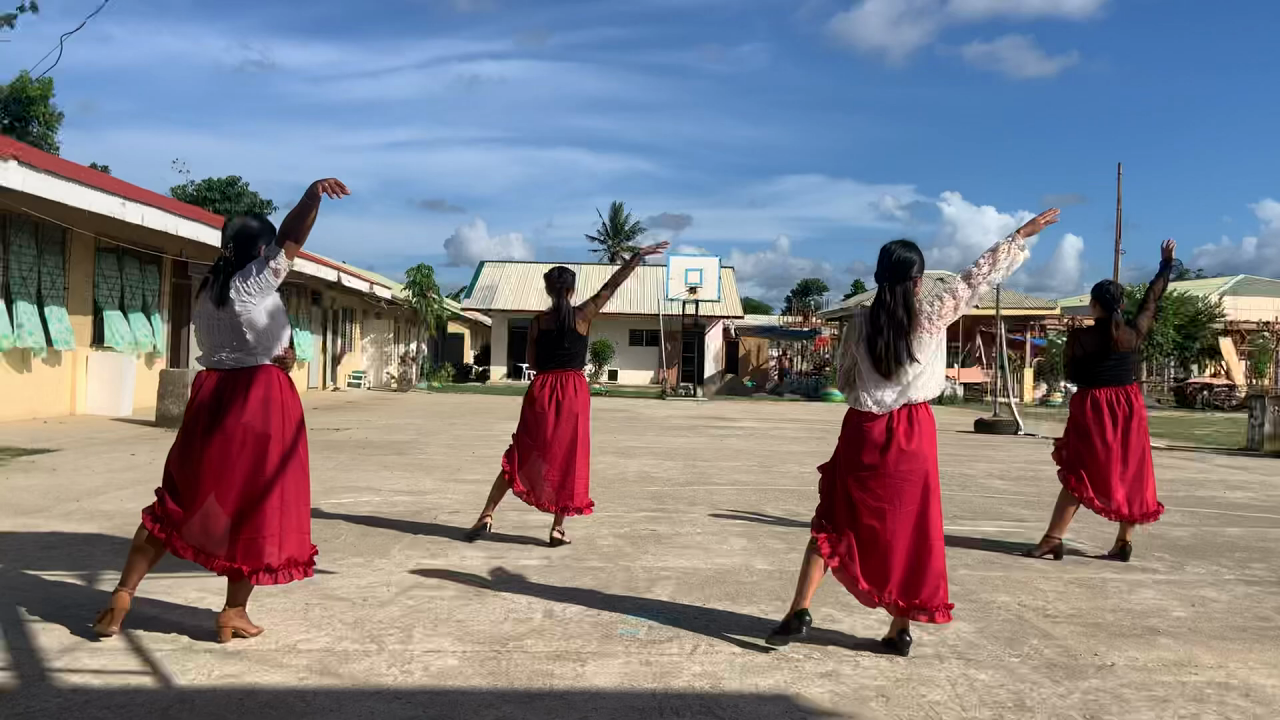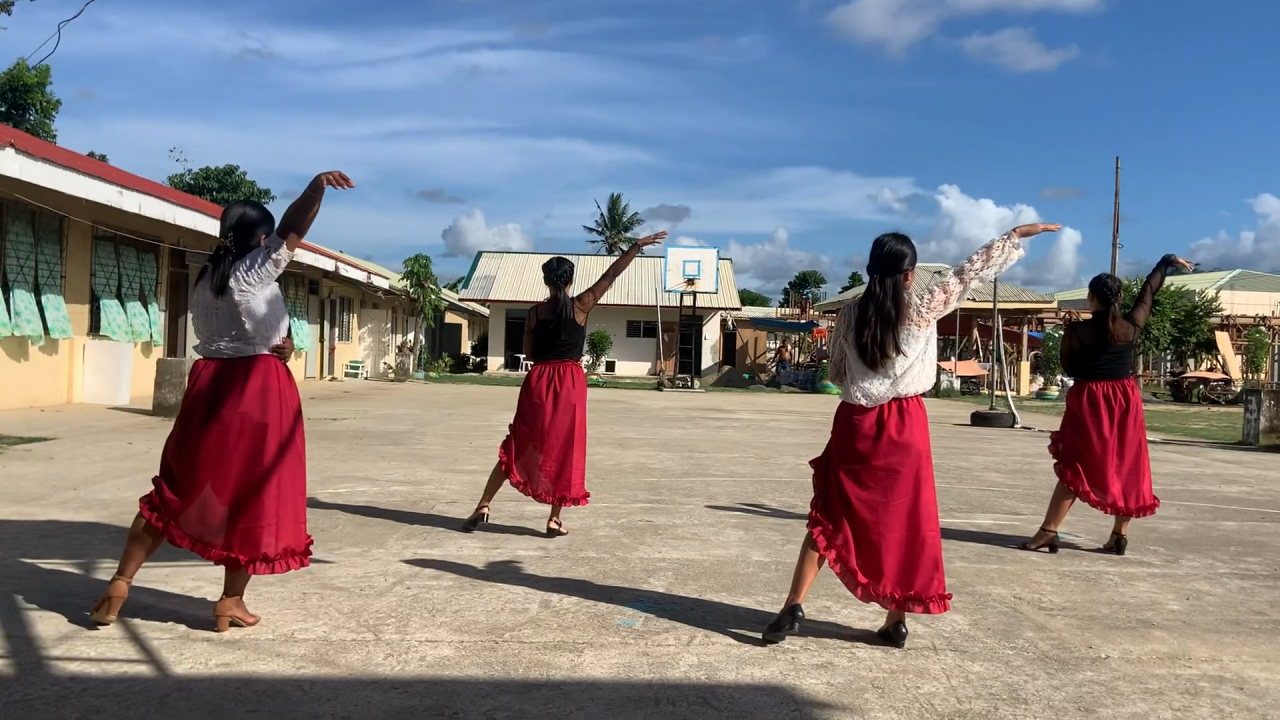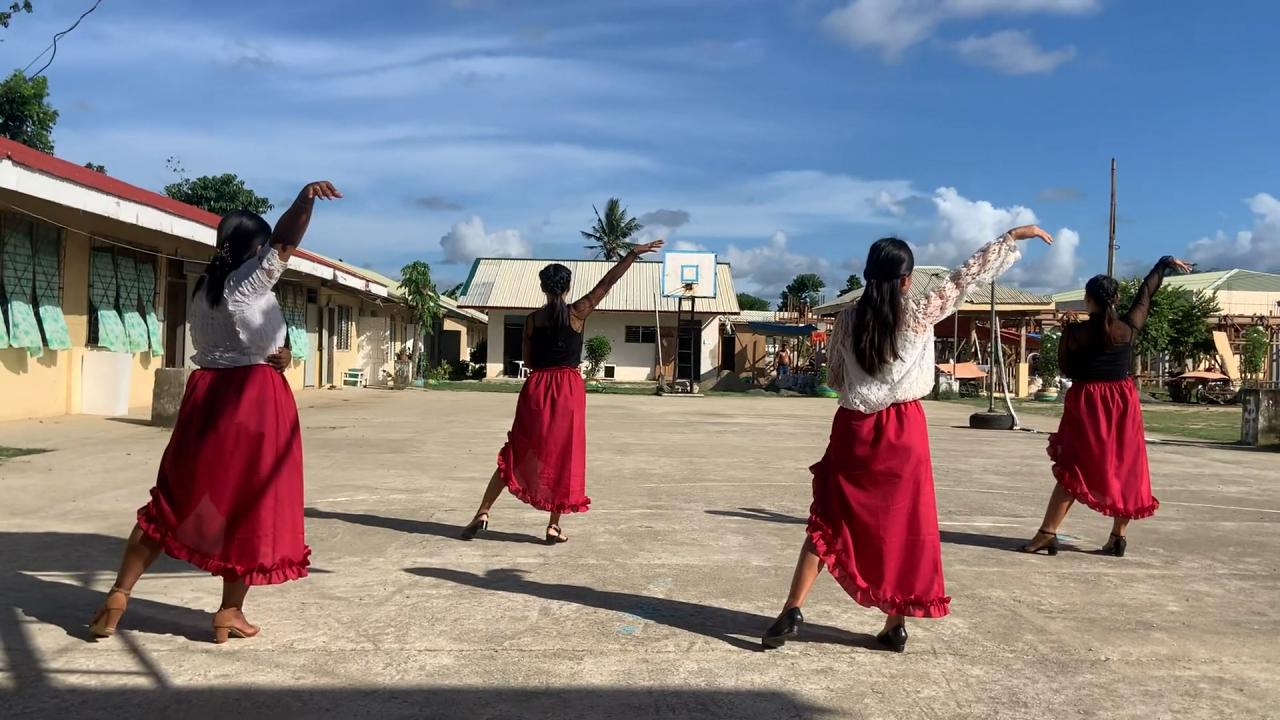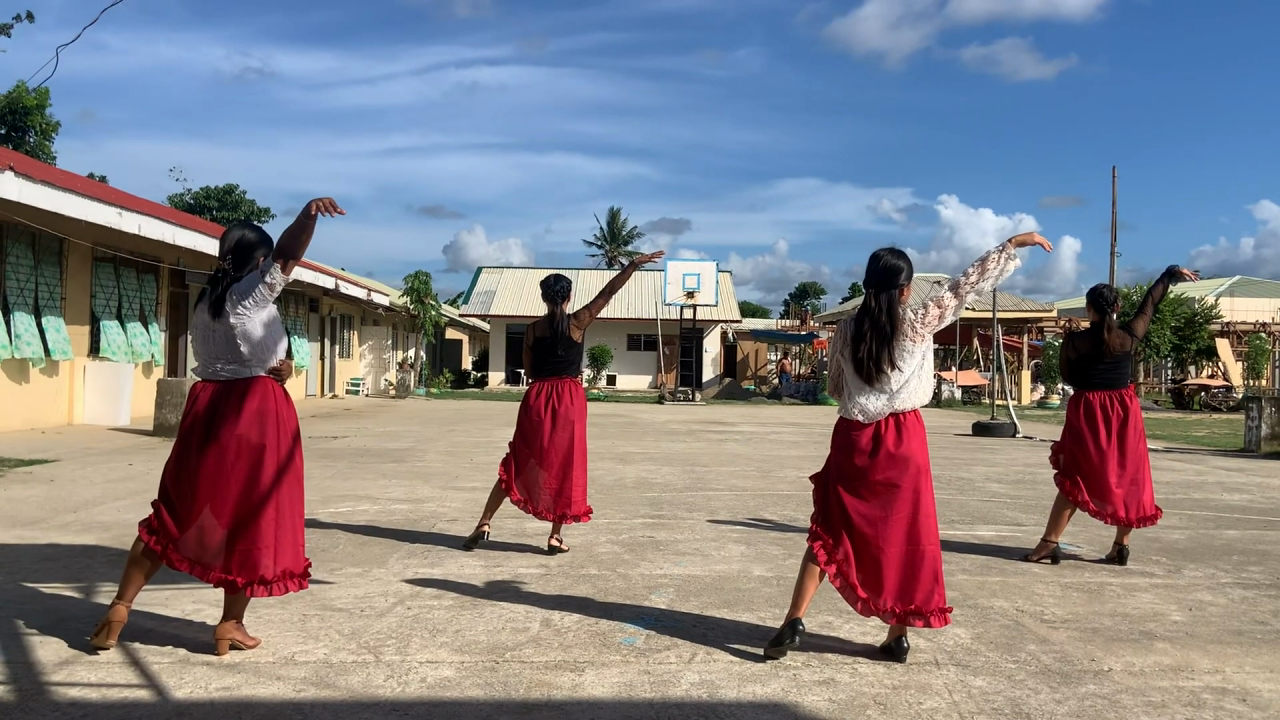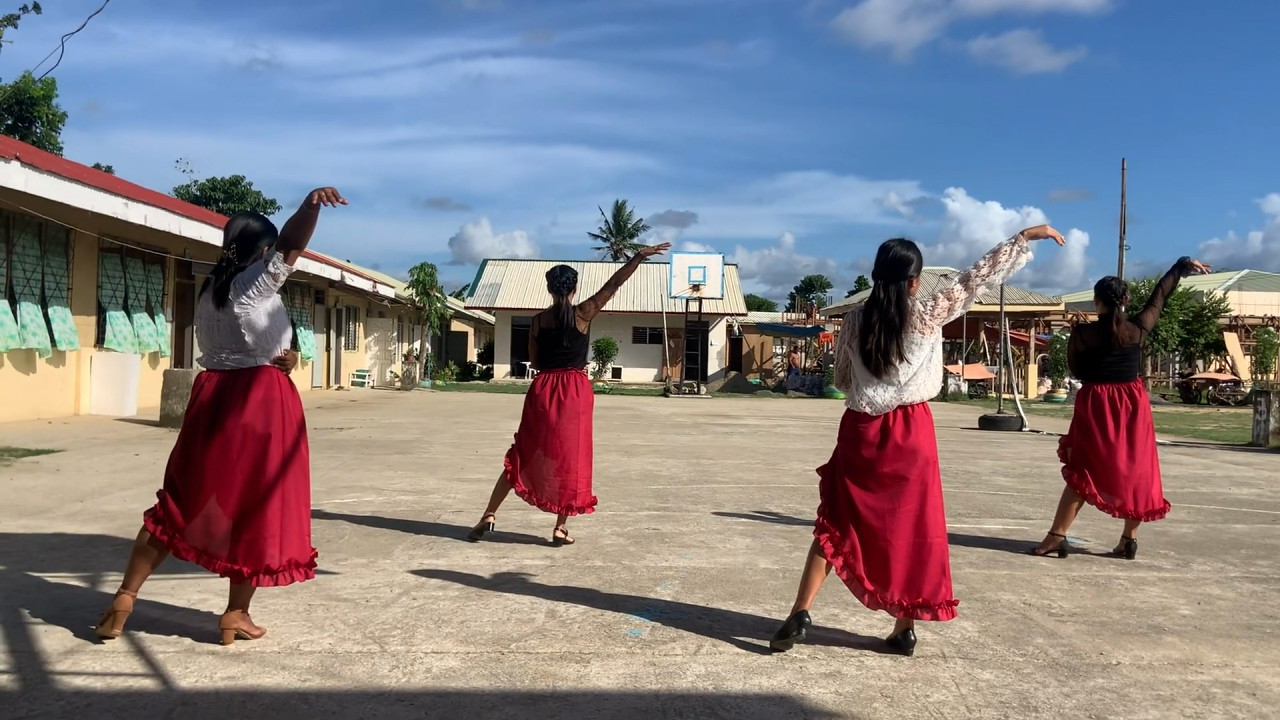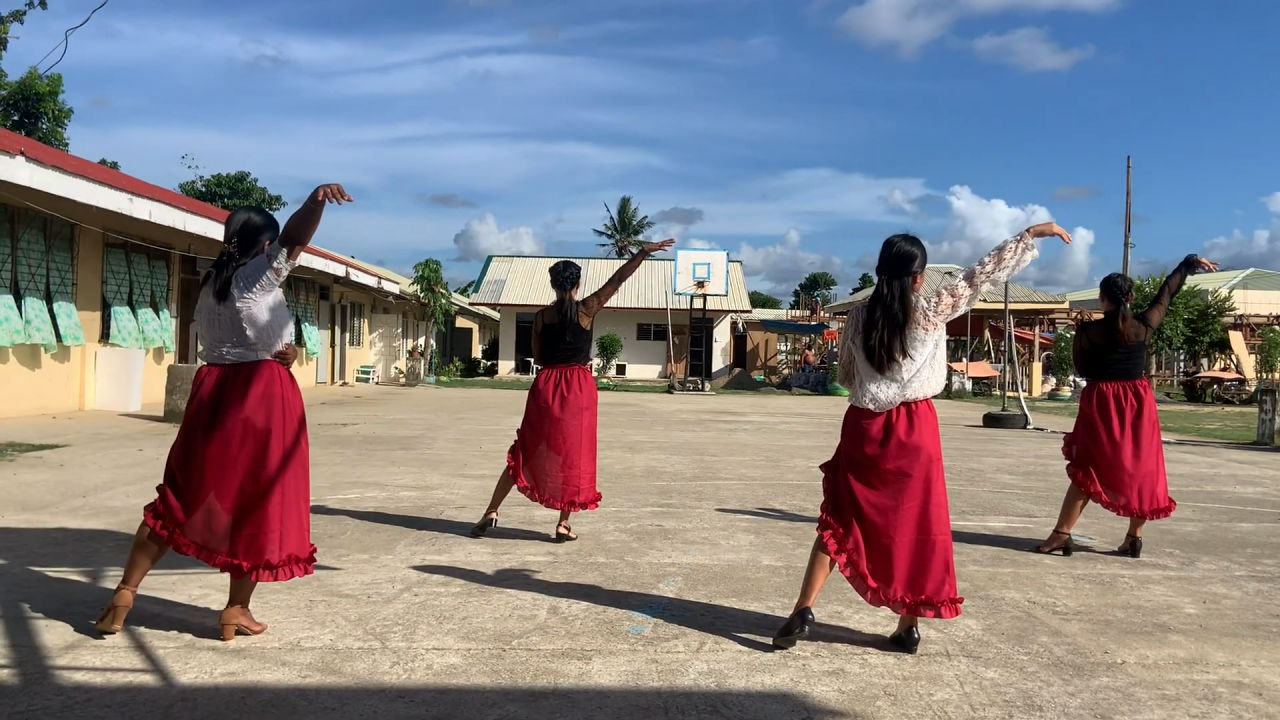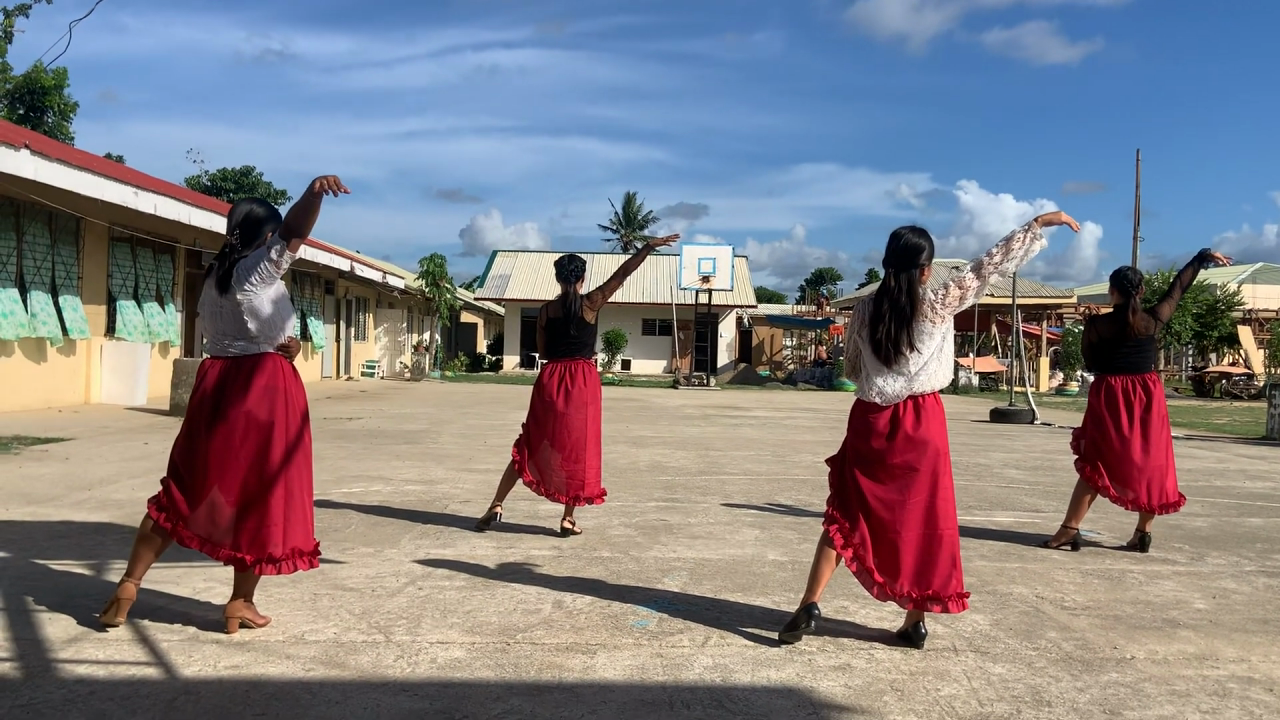
dt=0.5s
person 1, frame 1
left shoulder: (209, 290)
right shoulder: (254, 284)
right elbow: (291, 241)
left wrist: (279, 357)
right wrist: (312, 195)
left hip: (214, 398)
right hip: (258, 403)
left knee: (181, 500)
right knee: (255, 507)
left ankle: (123, 594)
right ankle: (234, 613)
person 1, frame 2
left shoulder: (207, 280)
right shoulder: (253, 273)
right elbow: (292, 232)
left wrist: (275, 345)
right wrist: (316, 187)
left hip: (211, 388)
right hip: (257, 391)
left knee: (178, 489)
right knee: (251, 496)
left ankle: (119, 583)
right ankle: (231, 602)
person 1, frame 3
left shoulder: (206, 290)
right shoulder: (249, 283)
right elbow: (285, 243)
left wrist: (274, 356)
right wrist: (305, 199)
left hip: (208, 398)
right hip: (253, 402)
left knee: (175, 500)
right knee: (249, 508)
left ankle: (118, 595)
right ankle: (230, 613)
person 1, frame 4
left shoulder: (206, 301)
right shoulder: (251, 294)
right elbow: (288, 256)
left wrist: (276, 367)
right wrist: (308, 214)
left hip: (210, 409)
right hip: (254, 414)
left knee: (177, 513)
right knee: (251, 518)
left ankle: (119, 607)
right ankle: (231, 624)
person 1, frame 5
left shoulder: (211, 290)
right shoulder: (256, 283)
right elbow: (291, 246)
left wrist: (279, 356)
right wrist: (311, 204)
left hip: (214, 398)
right hip: (259, 402)
left knee: (182, 502)
right knee: (256, 508)
left ankle: (125, 596)
right ankle: (236, 614)
person 1, frame 6
left shoulder: (211, 284)
right shoulder: (257, 276)
right elbow: (294, 240)
left wrist: (279, 351)
right wrist: (317, 199)
left hip: (214, 393)
right hip: (260, 398)
left knee: (182, 497)
right knee: (256, 502)
left ankle: (125, 592)
right ankle: (237, 609)
person 1, frame 7
left shoulder: (214, 277)
right shoulder: (259, 268)
right elbow: (295, 233)
left wrist: (282, 344)
right wrist: (314, 192)
left hip: (217, 386)
right hip: (263, 391)
left knee: (184, 490)
right knee: (260, 497)
left ankle: (128, 585)
right ankle: (241, 603)
person 2, frame 1
left shoulder: (860, 322)
right shoulder: (932, 314)
left elbow: (844, 382)
right elbow: (980, 274)
right wrist: (1023, 233)
left hip: (864, 430)
right hip: (912, 431)
left knee: (834, 524)
right knee: (909, 528)
left ankle: (799, 612)
right ankle: (900, 629)
person 2, frame 2
left shoulder: (850, 313)
right shoulder: (921, 308)
left elbow: (836, 373)
right elbow: (972, 270)
right wrist: (1018, 234)
left hip: (856, 422)
right hip: (904, 423)
left knee: (830, 518)
right knee: (903, 520)
left ankle: (793, 608)
right ankle: (896, 620)
person 2, frame 3
left shoulder: (848, 318)
right shoulder: (919, 313)
left elbow: (834, 378)
right elbow: (969, 275)
right wrist: (1014, 235)
left hip: (854, 427)
right hip: (903, 428)
left knee: (830, 522)
right knee: (903, 526)
left ankle: (791, 612)
right ankle: (895, 625)
person 2, frame 4
left shoulder: (847, 329)
right shoulder: (916, 322)
left elbow: (834, 388)
right elbow: (968, 284)
right wrist: (1014, 243)
left hip: (854, 437)
right hip: (902, 438)
left knee: (830, 532)
right knee: (902, 536)
left ankle: (793, 623)
right ankle: (897, 635)
person 2, frame 5
left shoulder: (855, 320)
right shoulder: (926, 315)
left elbow: (841, 379)
right elbow: (977, 277)
right wrist: (1026, 236)
left hip: (861, 429)
right hip: (909, 431)
left knee: (837, 524)
right knee: (910, 528)
left ankle: (800, 615)
right ankle: (904, 629)
person 2, frame 6
left shoulder: (858, 316)
right shoulder: (930, 311)
left elbow: (845, 376)
right elbow: (984, 273)
right wrist: (1032, 234)
left hip: (865, 426)
right hip: (913, 427)
left knee: (840, 520)
right knee: (915, 525)
left ankle: (803, 611)
right ankle: (908, 625)
person 2, frame 7
left shoulder: (865, 309)
right shoulder: (938, 304)
left elbow: (851, 369)
right elbow: (992, 264)
right wrist: (1039, 223)
left hip: (871, 420)
right hip: (921, 421)
left knee: (846, 516)
right knee: (921, 521)
left ankle: (810, 606)
right ankle: (915, 621)
person 3, frame 1
left shoulder: (1080, 338)
right shoulder: (1134, 332)
left elbow: (1071, 374)
right elbow: (1152, 298)
right wrist: (1166, 263)
left hip: (1092, 409)
right hip: (1128, 408)
left knee: (1079, 475)
right knee: (1130, 474)
left ankle: (1053, 539)
right ankle: (1123, 542)
person 3, frame 2
left shoulder: (1077, 331)
right shoulder: (1131, 326)
left elbow: (1068, 367)
right elbow: (1148, 292)
right wrist: (1168, 262)
left hip: (1089, 403)
right hip: (1125, 401)
left knee: (1075, 468)
right knee: (1125, 468)
left ankle: (1049, 531)
right ankle: (1119, 535)
person 3, frame 3
left shoulder: (1074, 332)
right shoulder: (1128, 327)
left elbow: (1066, 369)
right elbow: (1145, 294)
right wrist: (1165, 263)
left hip: (1086, 404)
right hip: (1123, 403)
left knee: (1073, 470)
right knee: (1125, 469)
left ankle: (1048, 533)
right ankle: (1118, 537)
person 3, frame 4
left shoulder: (1074, 341)
right shoulder: (1130, 335)
left elbow: (1068, 377)
right elbow: (1149, 304)
right wrist: (1172, 273)
left hip: (1088, 413)
right hip: (1123, 412)
left knee: (1075, 478)
right knee: (1127, 478)
left ankle: (1050, 542)
right ankle: (1121, 545)
person 3, frame 5
left shoulder: (1083, 334)
right shoulder: (1138, 328)
left elbow: (1076, 370)
right elbow: (1159, 296)
right wrist: (1183, 265)
left hip: (1096, 406)
right hip: (1132, 406)
left knee: (1082, 472)
right knee: (1135, 471)
left ankle: (1058, 536)
right ankle: (1129, 539)
person 3, frame 6
left shoulder: (1088, 331)
right shoulder: (1143, 326)
left elbow: (1081, 368)
right elbow: (1165, 294)
right wrist: (1190, 263)
left hip: (1101, 404)
right hip: (1137, 403)
left knee: (1087, 470)
right knee: (1140, 469)
left ankle: (1062, 534)
right ankle: (1134, 537)
person 3, frame 7
left shoulder: (1097, 324)
right shoulder: (1154, 320)
left elbow: (1090, 363)
right elbow: (1177, 288)
right wrist: (1204, 257)
left hip: (1109, 397)
right hip: (1147, 397)
left knee: (1095, 465)
right knee: (1149, 463)
left ankle: (1070, 529)
right ankle: (1143, 532)
person 4, frame 1
left shoulder: (538, 322)
right shoulder: (582, 315)
left elbow: (532, 362)
right elbow: (612, 285)
right wrist: (638, 256)
left hip: (541, 391)
right hip: (572, 392)
left knee: (521, 456)
right knee: (568, 460)
left ankle: (487, 515)
right ankle: (557, 529)
person 4, frame 2
left shoulder: (535, 312)
right shoulder: (581, 306)
left elbow: (529, 352)
right elbow: (611, 275)
right wrist: (637, 246)
left hip: (539, 381)
right hip: (570, 382)
left knee: (519, 446)
right knee: (564, 451)
left ankle: (483, 506)
right ankle: (554, 520)
person 4, frame 3
left shoulder: (532, 319)
right shoulder: (577, 313)
left elbow: (527, 360)
right elbow: (607, 282)
right wrist: (633, 254)
left hip: (536, 388)
right hip: (568, 389)
left knee: (516, 454)
right knee: (563, 457)
left ankle: (483, 513)
right ankle: (554, 527)
person 4, frame 4
left shoulder: (532, 329)
right shoulder: (577, 322)
left elbow: (529, 370)
right elbow: (608, 292)
right wrist: (634, 264)
left hip: (537, 398)
right hip: (569, 399)
left knee: (519, 464)
right knee: (565, 467)
left ankle: (484, 523)
right ankle: (555, 536)
person 4, frame 5
left shoulder: (538, 320)
right shoulder: (583, 314)
left elbow: (534, 362)
right elbow: (614, 284)
right wrist: (640, 256)
left hip: (543, 389)
right hip: (574, 391)
left knee: (524, 455)
right knee: (570, 458)
left ankle: (489, 515)
right ankle: (560, 528)
person 4, frame 6
left shoulder: (541, 316)
right shoulder: (586, 310)
left elbow: (538, 358)
right elbow: (617, 280)
right wrist: (644, 252)
left hip: (546, 385)
right hip: (578, 387)
left knee: (526, 452)
right knee: (573, 454)
left ankle: (491, 512)
right ankle: (563, 524)
person 4, frame 7
left shoulder: (546, 310)
right shoulder: (591, 304)
left elbow: (542, 352)
right elbow: (622, 273)
right wrist: (649, 247)
left hip: (550, 380)
right hip: (582, 381)
left knee: (531, 446)
right knee: (578, 449)
left ankle: (496, 506)
right ankle: (568, 519)
